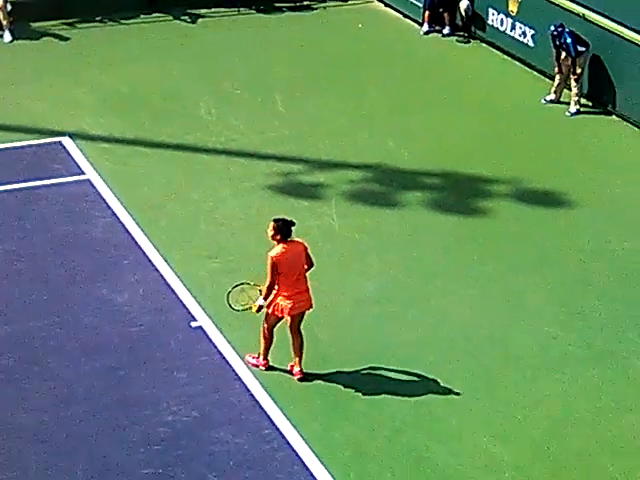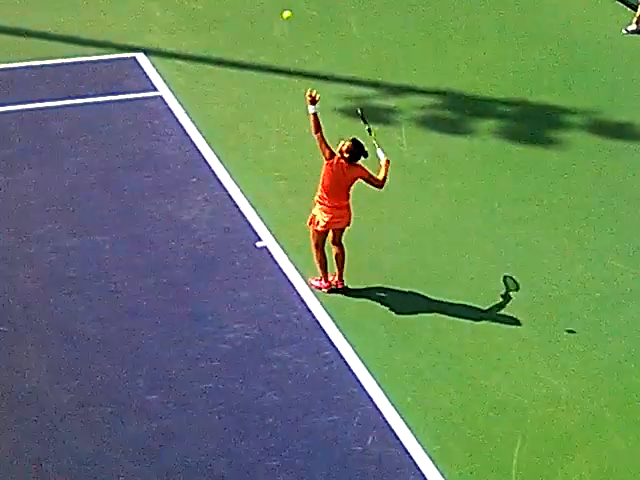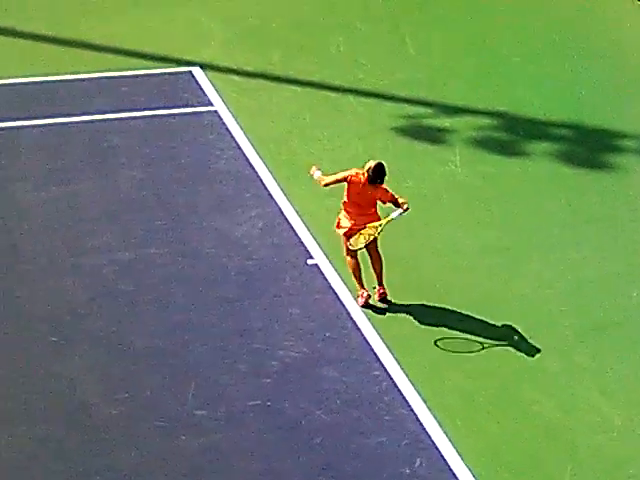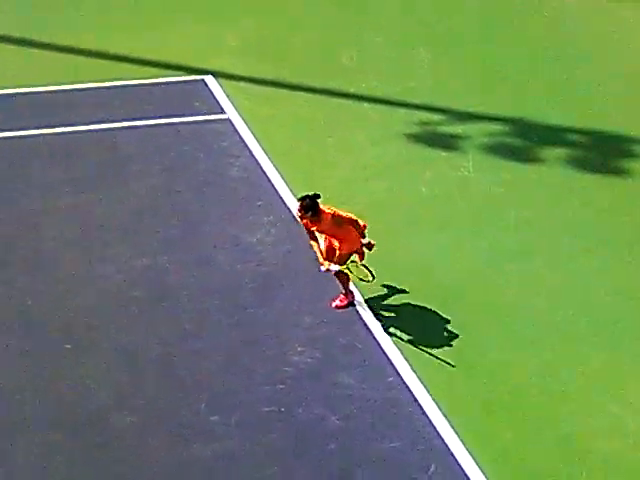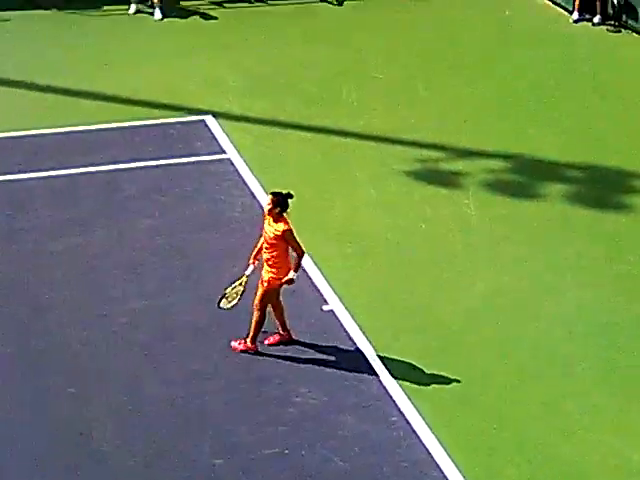
dt=0.7s
person 1, frame 1
left shoulder: (274, 255)
right shoulder: (300, 245)
left elbow: (271, 283)
right elbow: (310, 265)
left wrist: (261, 301)
left hip: (284, 299)
right hip: (302, 297)
left knee: (267, 327)
right knee: (295, 330)
left ankle: (262, 359)
right ankle: (298, 367)
person 1, frame 2
left shoulder: (332, 160)
right shoulder: (358, 170)
left elbow: (317, 134)
right elbow: (380, 183)
left wrist: (312, 108)
right wrist: (385, 165)
left hip: (324, 213)
right hip: (342, 214)
left knee: (317, 245)
right knee: (336, 243)
left ankle: (324, 281)
right ankle: (338, 279)
person 1, frame 3
left shoulder: (355, 176)
right shoulder: (380, 190)
left elbow: (325, 182)
right elbow: (398, 203)
left wrist: (316, 174)
right wrist: (403, 204)
left hip: (351, 223)
right hip: (369, 221)
left knee: (351, 255)
right knee: (373, 251)
left ankle: (362, 293)
right ankle: (381, 289)
person 1, frame 4
left shoulder: (329, 217)
right shoulder: (305, 220)
left elbow: (355, 222)
right elbow: (313, 239)
left wrist: (363, 241)
right wrist: (322, 259)
left hip: (350, 238)
right hip: (333, 236)
left knee: (337, 268)
right knee: (327, 262)
left ankle: (347, 294)
person 1, frame 5
left shoulder: (284, 229)
right shoulder: (269, 219)
left elbow: (300, 252)
left wrist: (293, 274)
right wrist: (254, 254)
left hip: (276, 273)
right hip: (270, 267)
left knee: (259, 307)
right knee: (274, 300)
left ankle: (250, 343)
right ankle: (284, 333)
